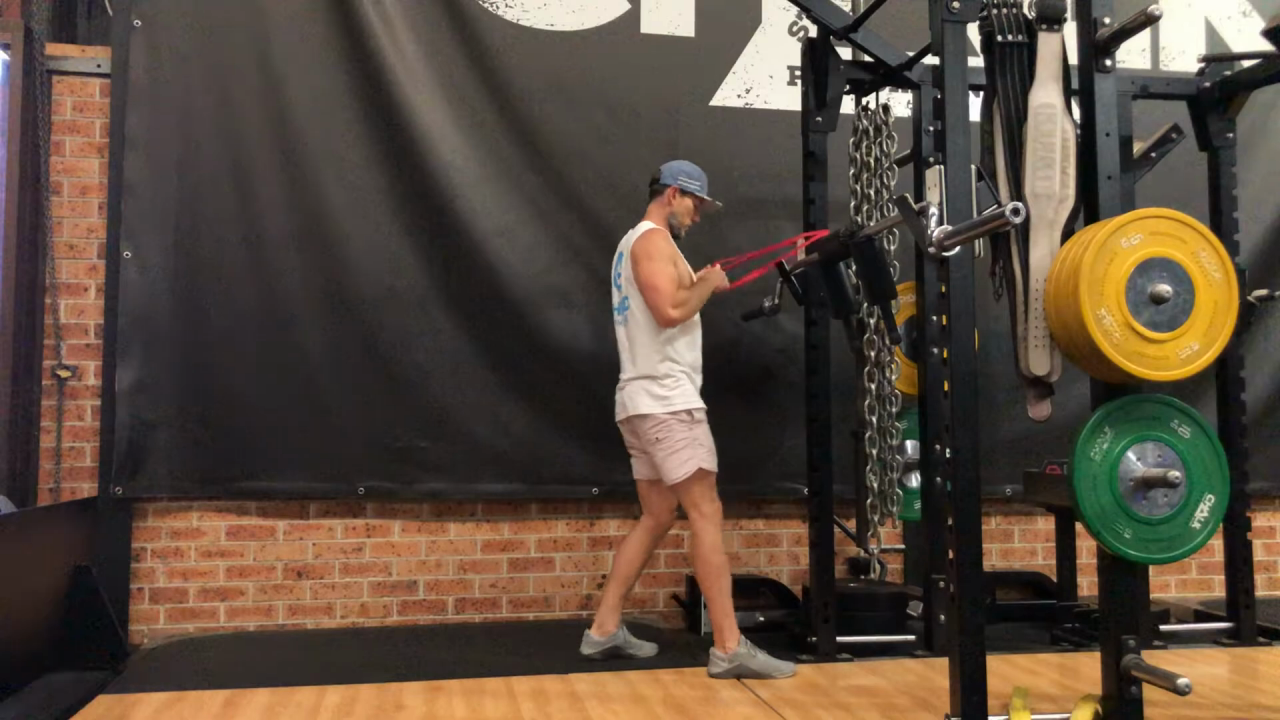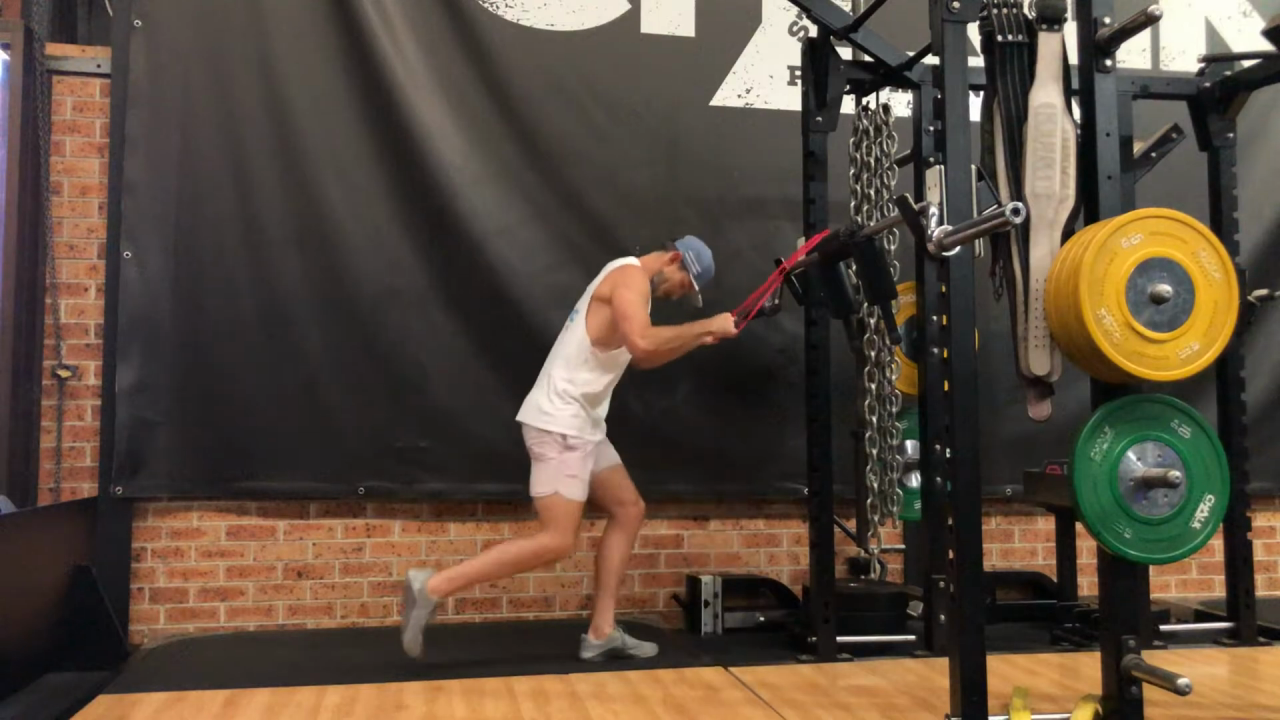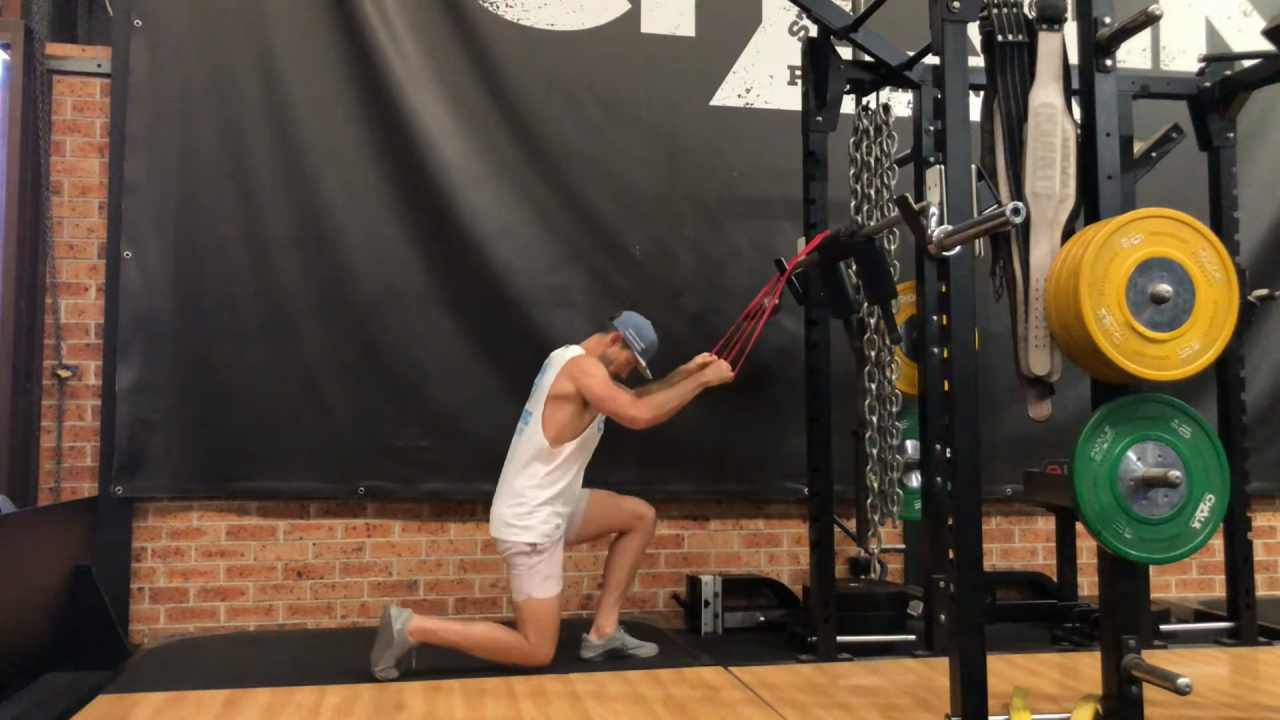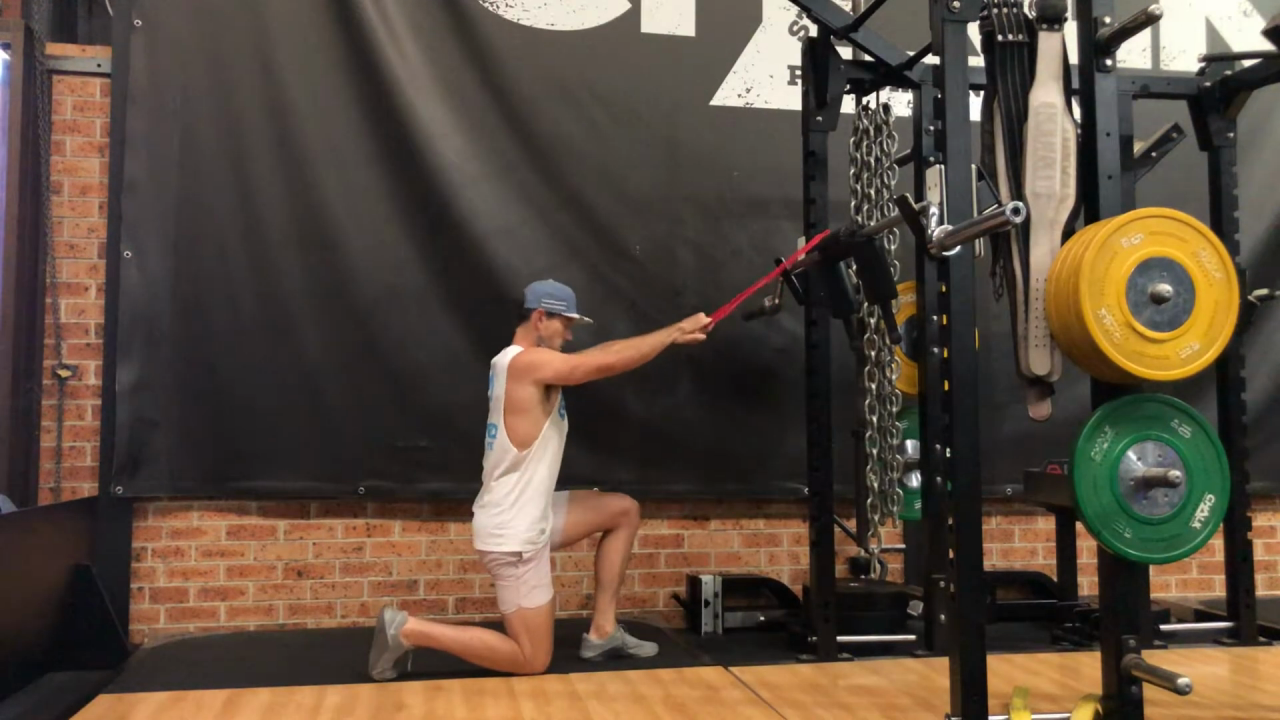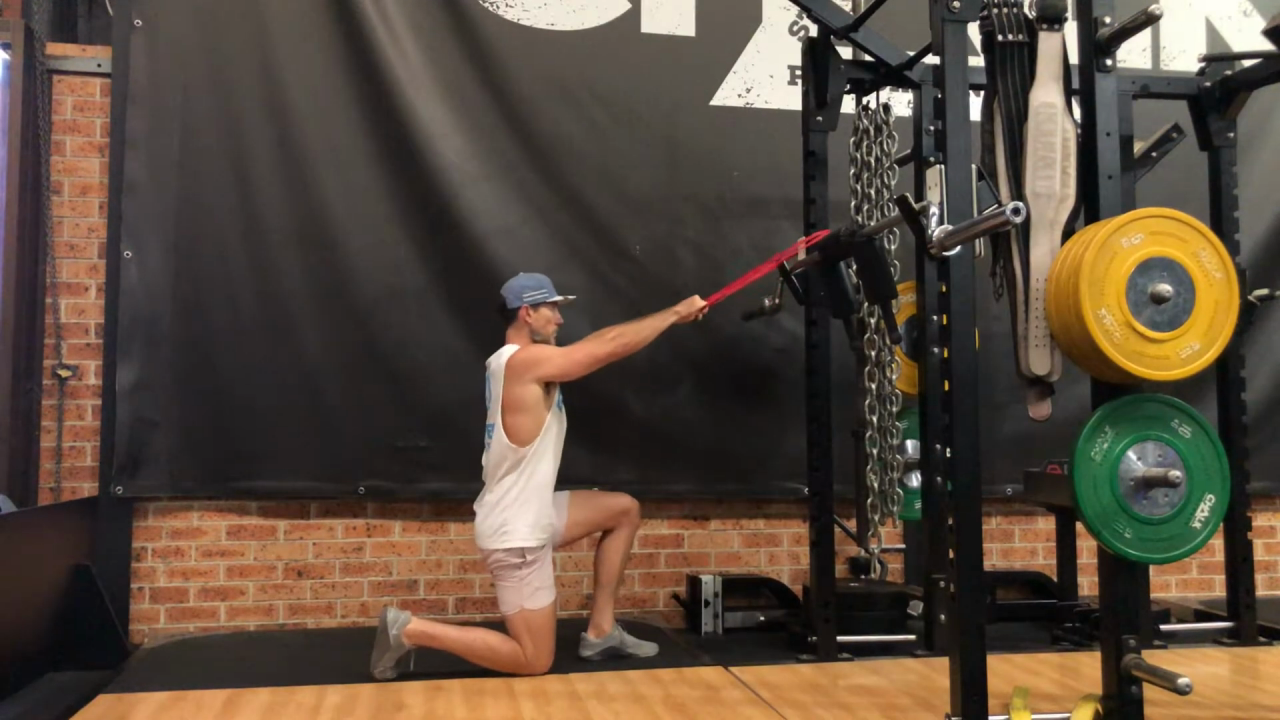
dt=0.5s
person 1, frame 1
left shoulder: (633, 243)
right shoulder: (653, 239)
right elbow: (671, 311)
left wrist: (697, 284)
right wrist: (706, 285)
left hip: (643, 403)
right hip: (667, 402)
left knee: (657, 518)
right knee: (706, 514)
left ankle: (604, 630)
right ankle: (730, 648)
person 1, frame 2
left shoulder: (629, 279)
right shoulder: (630, 274)
left elbow: (641, 355)
right elbow: (644, 342)
left wrist: (703, 336)
right wrist: (706, 326)
left hip: (580, 422)
right hip: (558, 420)
left knee: (629, 512)
right knee: (555, 541)
left ankle: (602, 632)
right ankle: (431, 587)
person 1, frame 3
left shoulder: (573, 363)
right shoulder: (582, 366)
left elbow: (632, 401)
right elbow: (639, 416)
left wrist: (686, 371)
right wrist: (704, 380)
left hip: (549, 507)
right hip: (529, 524)
left knee: (641, 517)
right knee: (537, 651)
left ankle: (603, 632)
right ankle: (410, 627)
person 1, frame 4
left shoulder: (522, 364)
right shoulder: (526, 362)
left elbow: (602, 352)
right elbow: (612, 360)
left wrist: (672, 334)
right wrist: (677, 330)
left hip: (528, 516)
right hip: (513, 535)
left knee: (624, 511)
right knee: (532, 660)
left ankle: (602, 633)
right ankle: (406, 629)
person 1, frame 5
left shoulder: (519, 361)
right shoulder: (524, 362)
left elbow: (598, 340)
right elbow: (612, 347)
left wrist: (670, 316)
right wrist: (676, 312)
left hip: (530, 515)
right hip: (515, 533)
left knee: (624, 510)
right knee: (534, 662)
left ankle: (601, 632)
right ankle: (409, 629)
